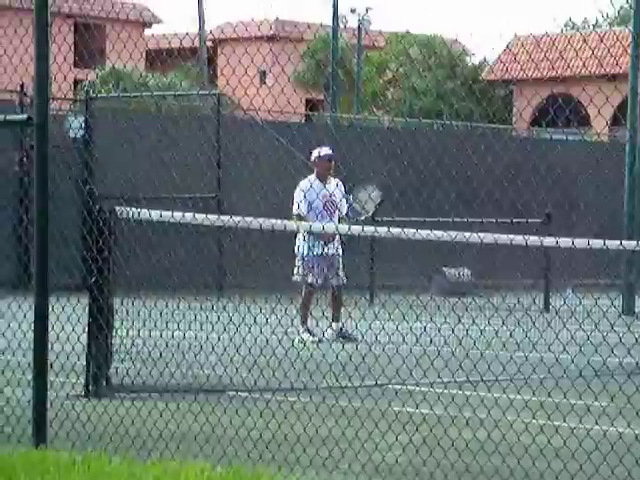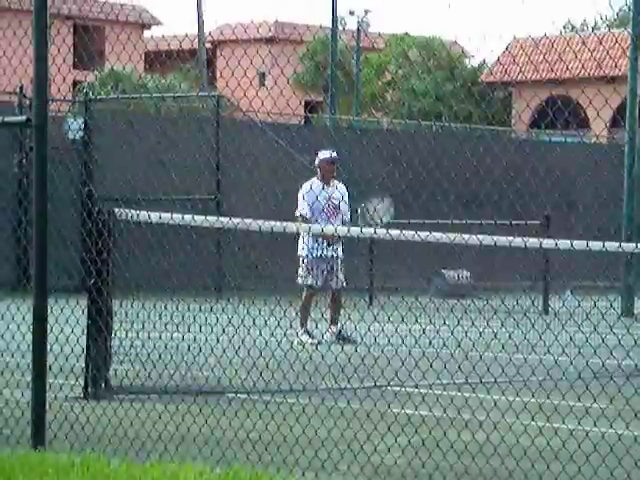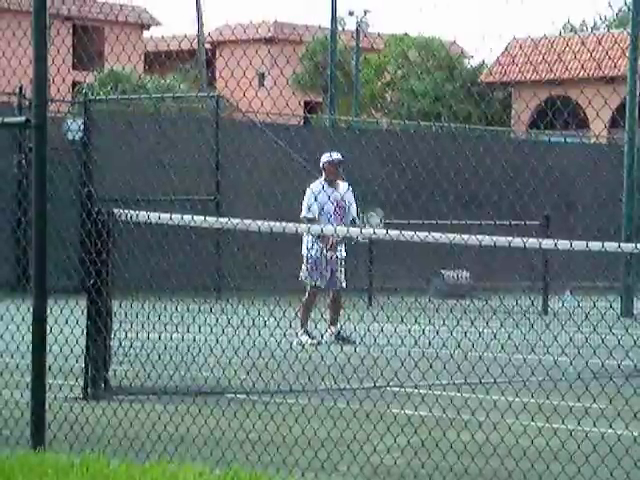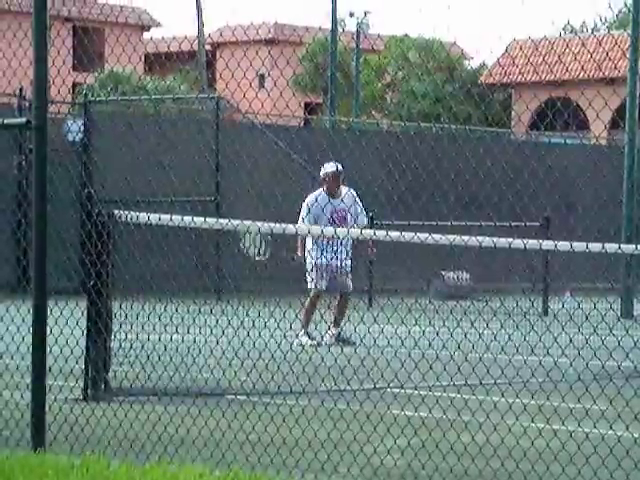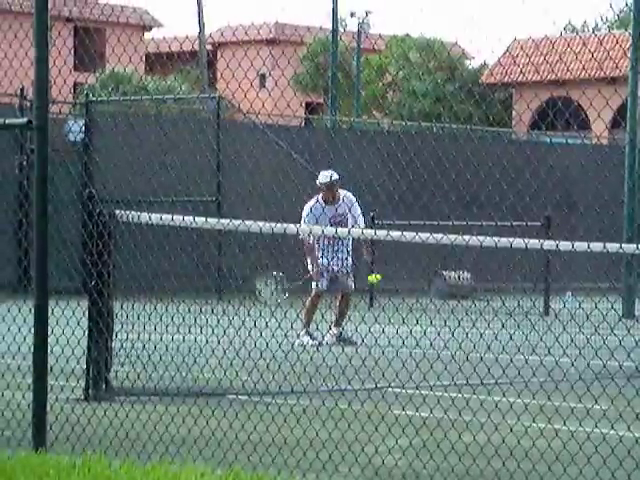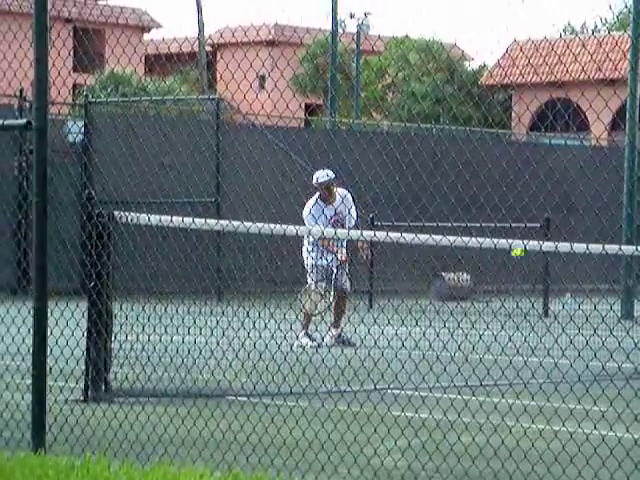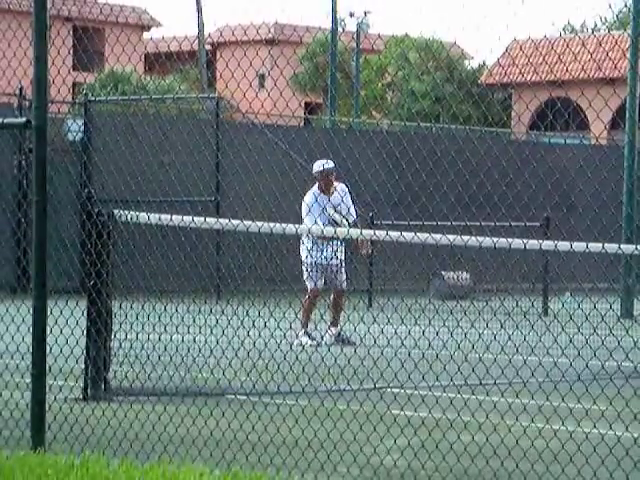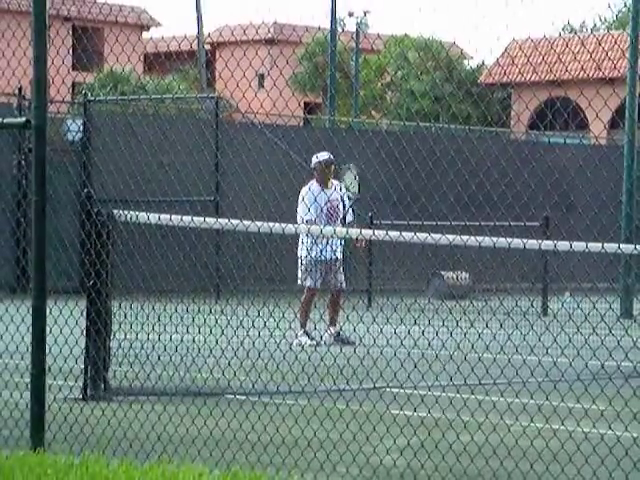
dt=0.2s
person 1, frame 1
left shoulder: (337, 185)
right shoulder: (305, 187)
right elbow: (299, 217)
left wrist: (336, 232)
right wrist: (319, 234)
left hip: (333, 246)
right hip: (311, 247)
left knee: (337, 287)
right knee: (309, 288)
left ankle: (336, 327)
right ankle: (303, 328)
person 1, frame 2
left shoulder: (341, 188)
right shoulder: (309, 188)
right elbow: (303, 218)
left wrist: (339, 234)
right wrist: (324, 234)
left hip: (334, 249)
right hip: (313, 249)
left knee: (337, 290)
right knee: (310, 290)
left ankle: (334, 330)
right ankle: (303, 330)
person 1, frame 3
left shoulder: (346, 188)
right shoulder: (314, 190)
left elbow: (352, 217)
right elbow: (309, 219)
right wrist: (325, 239)
left hip: (338, 249)
right hip: (316, 249)
left knee: (337, 290)
right knee: (313, 290)
left ankle: (333, 330)
right ankle: (303, 330)
person 1, frame 4
left shoulder: (350, 195)
right shoulder: (313, 200)
left elbow: (361, 223)
left wrist: (368, 244)
right wrist: (300, 251)
left hip: (342, 254)
right hip: (320, 254)
left knee: (345, 292)
right knee: (316, 292)
left ankle: (334, 332)
right ankle: (303, 332)
person 1, frame 5
left shoulder: (349, 199)
right shoulder: (312, 208)
left elbow: (358, 226)
right elbow: (308, 240)
left wrist: (365, 246)
right wrist: (314, 265)
left hip: (343, 254)
right hip: (321, 255)
left knee: (346, 292)
right knee: (318, 291)
left ankle: (335, 331)
right ankle: (304, 332)
person 1, frame 6
left shoulder: (345, 196)
right shoulder: (312, 208)
left elbow: (352, 223)
right elbow: (322, 240)
left wrist: (360, 242)
right wrist: (337, 254)
left hip: (340, 255)
right hip: (318, 254)
left knee: (343, 292)
left ankle: (334, 333)
right ankle: (303, 333)
person 1, frame 7
left shoulder: (342, 190)
right shoulder: (311, 199)
left elbow: (351, 219)
left wrist: (360, 239)
right wrist: (336, 235)
left hip: (336, 252)
right hip: (315, 252)
left knee: (339, 290)
right knee: (314, 291)
left ankle: (333, 331)
right ankle: (303, 332)
person 1, frame 8
left shoulder: (339, 188)
right shoulder: (309, 192)
left elbow: (347, 218)
right elbow: (307, 223)
right wrist: (330, 228)
left hip: (334, 250)
right hip: (313, 251)
left knee: (337, 290)
right knee: (311, 290)
left ankle: (332, 331)
right ankle: (302, 332)
